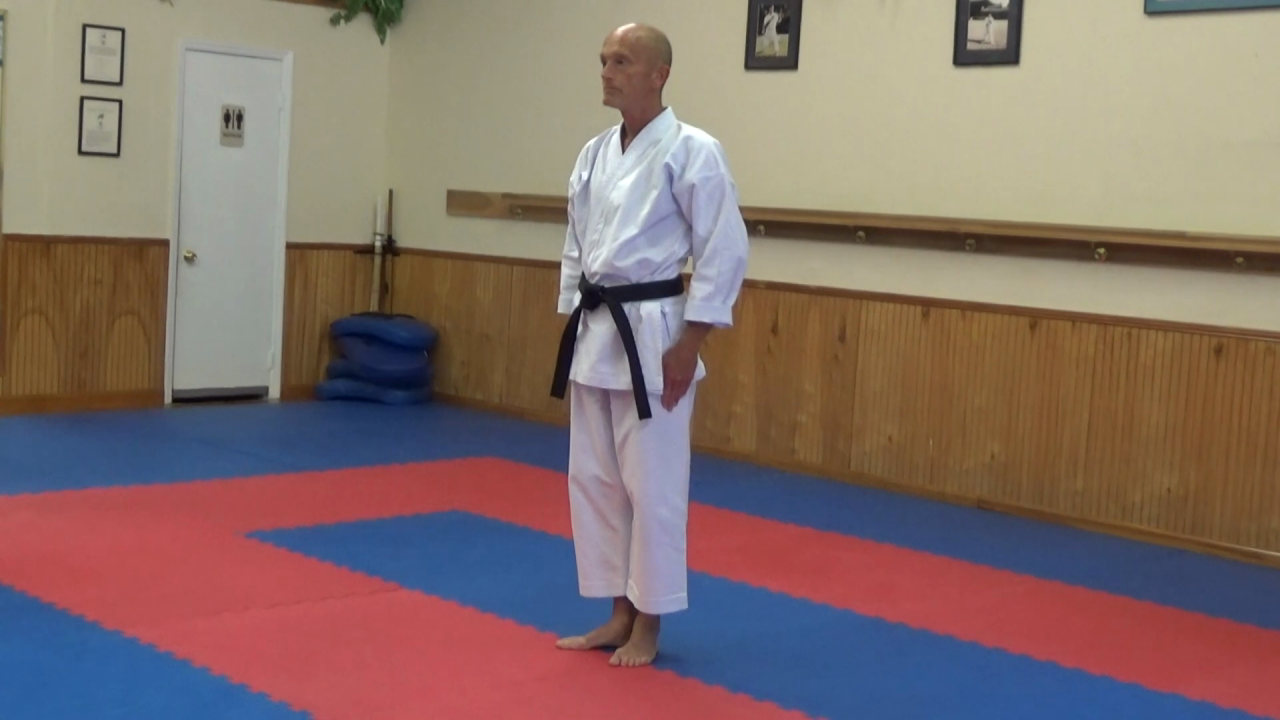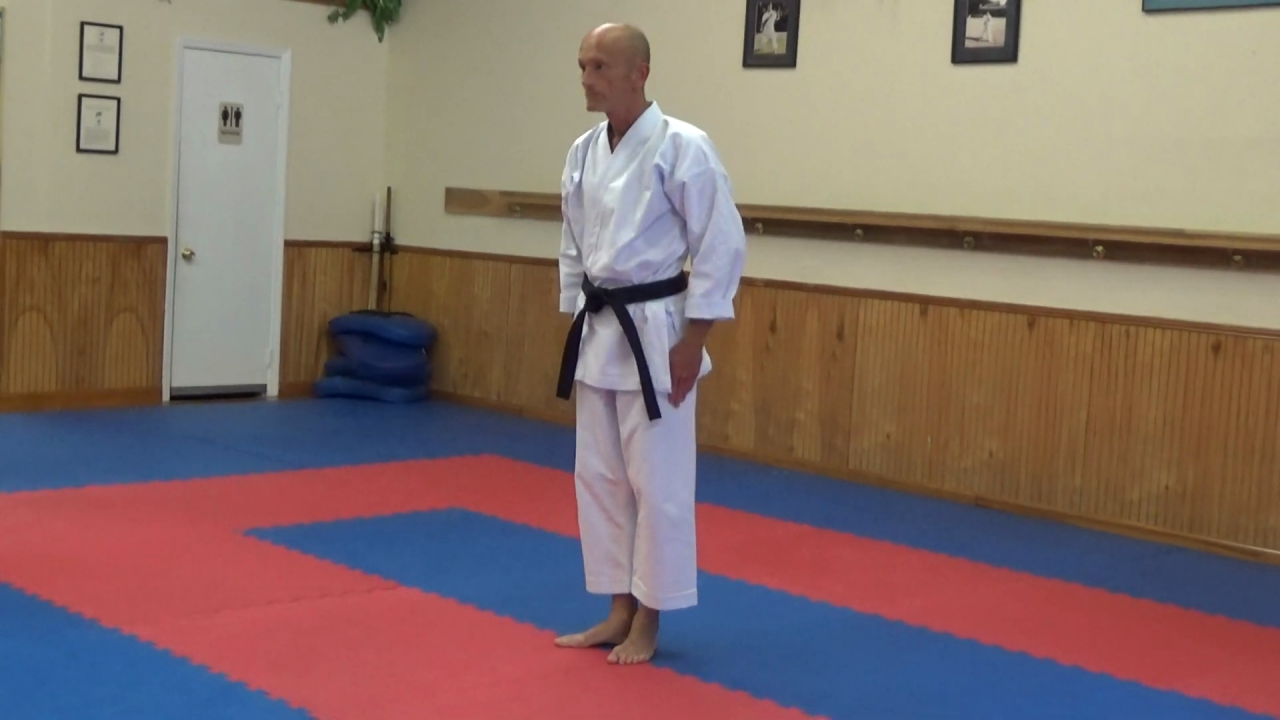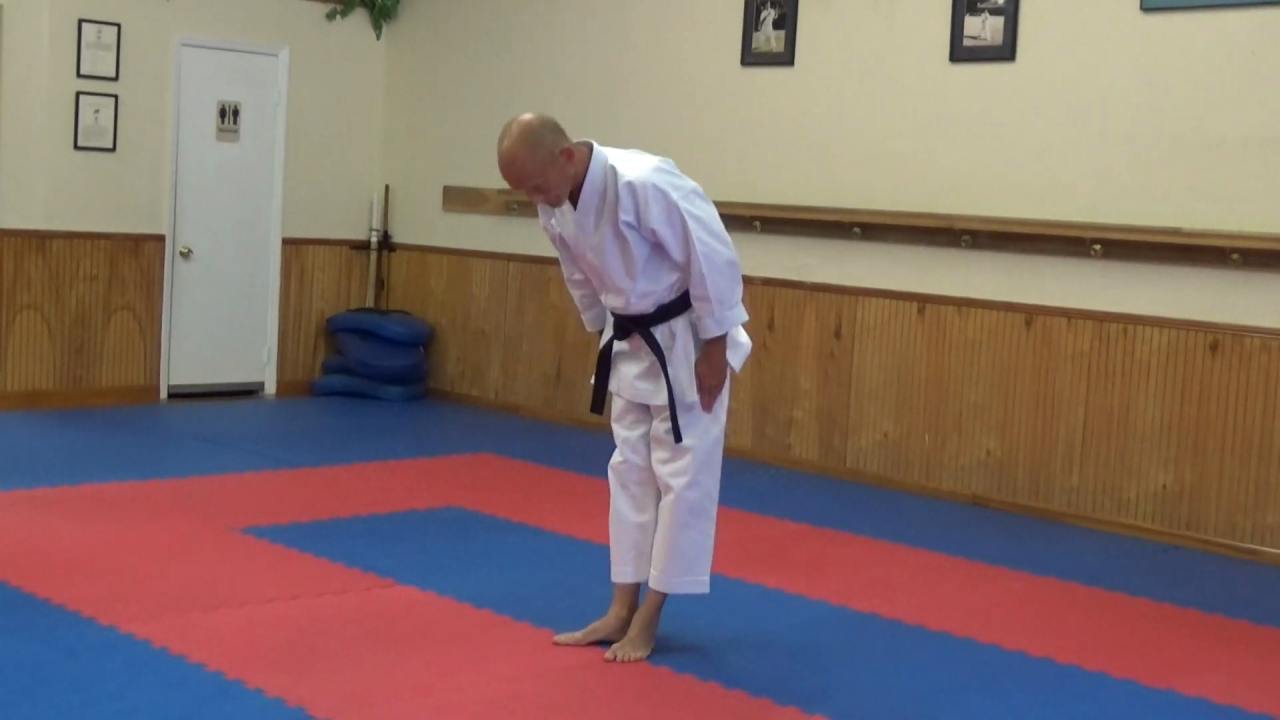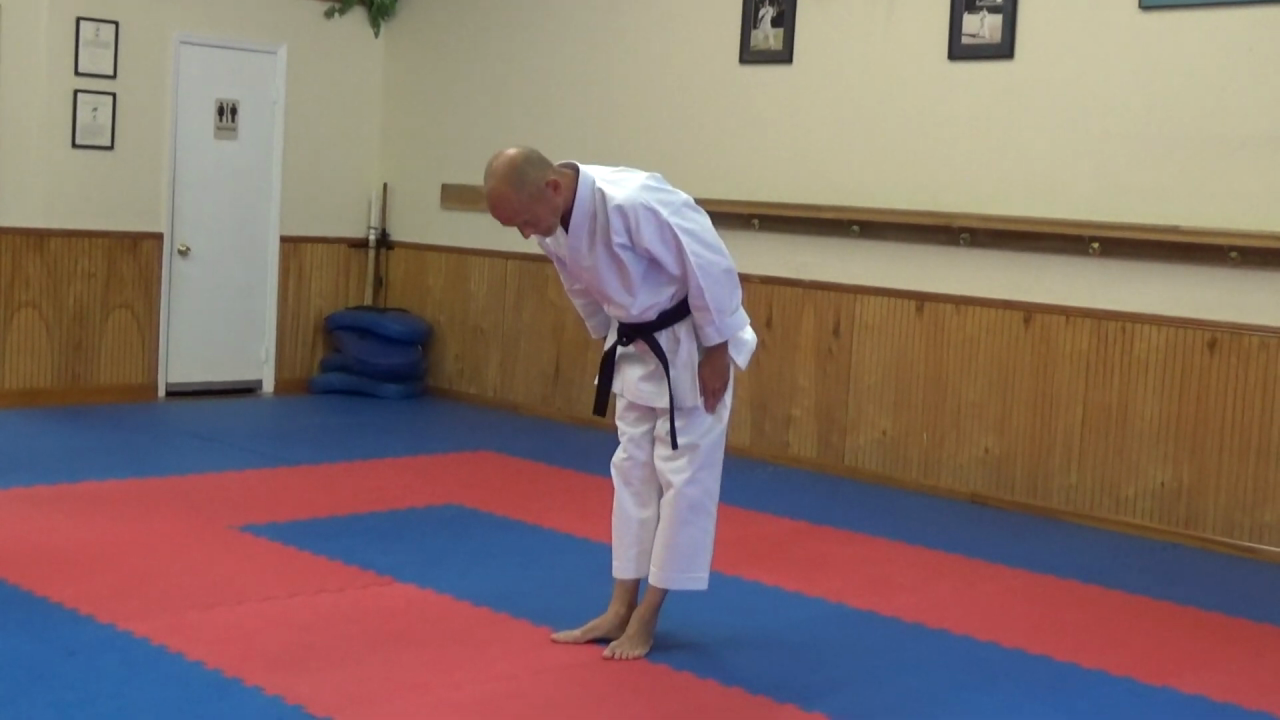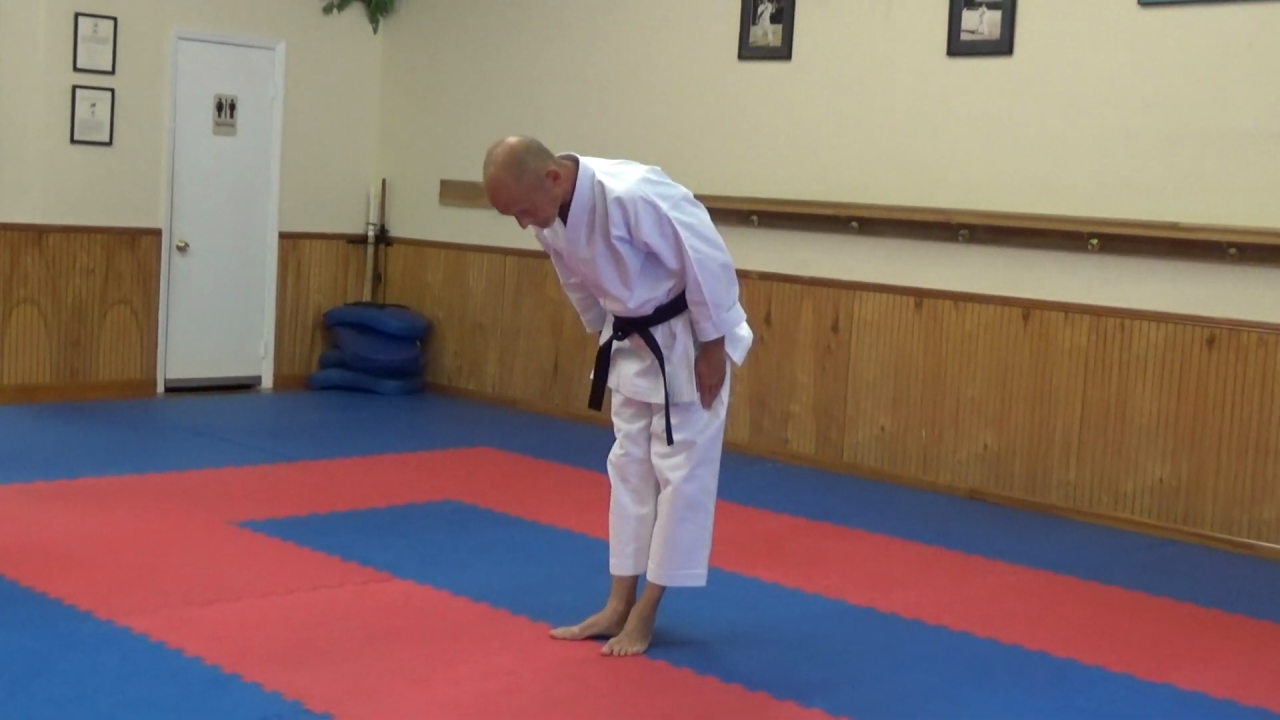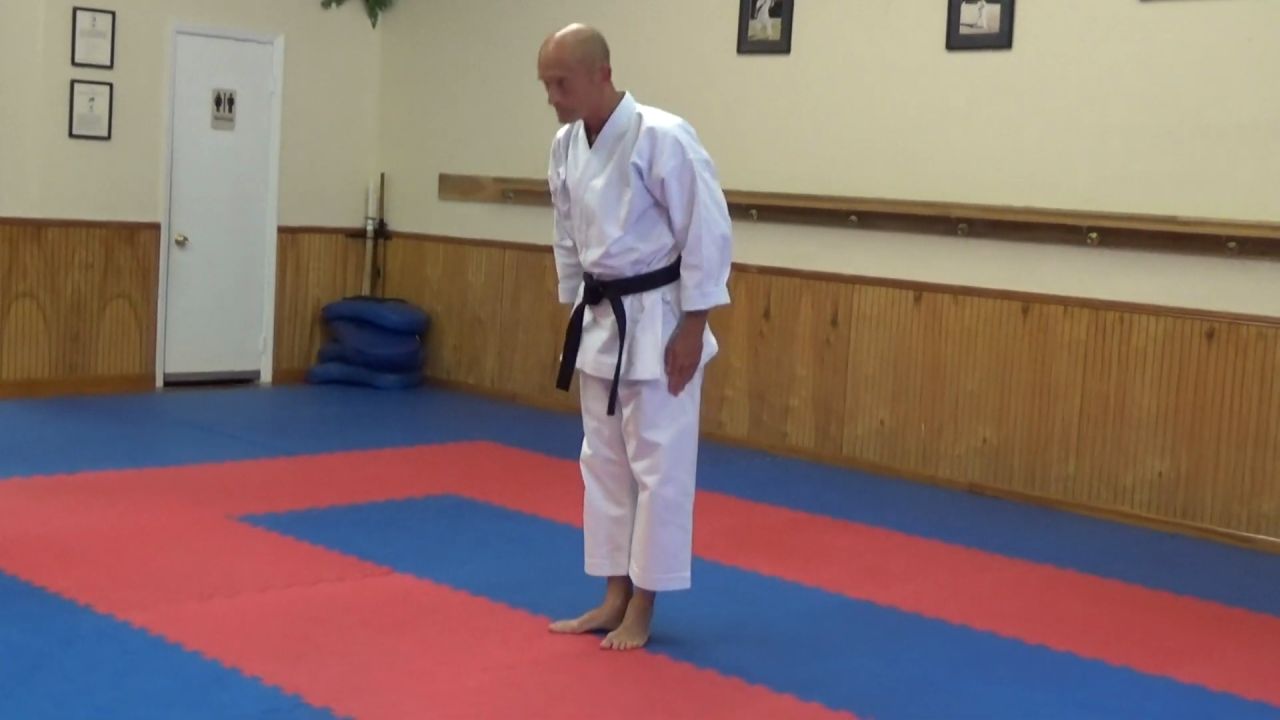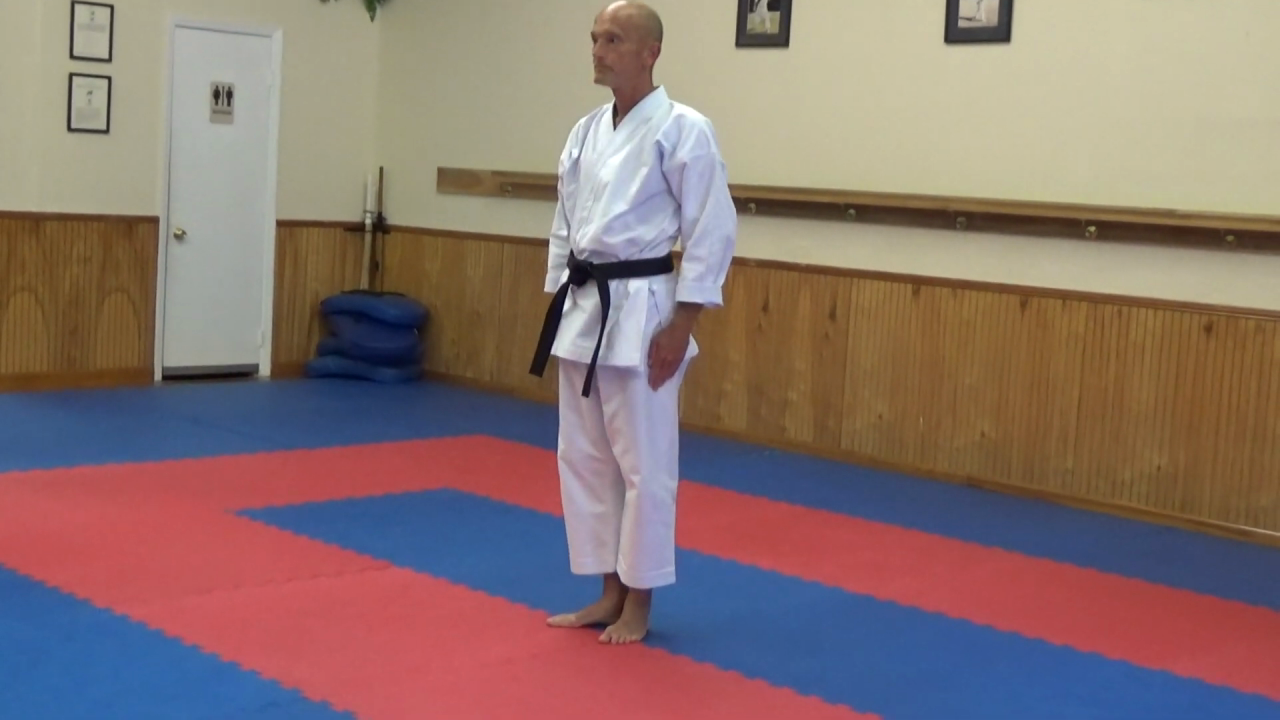
dt=0.7s
person 1, frame 1
left shoulder: (693, 151)
right shoulder: (594, 153)
left elbow: (724, 253)
left wrist: (689, 344)
right wrist: (574, 327)
left hip: (652, 333)
right hip: (593, 332)
left knee: (652, 484)
right knee: (593, 479)
left ankle: (648, 623)
right ankle: (619, 614)
person 1, frame 2
left shoulder: (683, 147)
right shoulder: (582, 152)
left elbow: (721, 245)
left wrist: (692, 340)
right wrist: (577, 321)
left hip: (656, 332)
right hip: (598, 331)
left knee: (658, 482)
right knee: (599, 476)
left ankle: (647, 622)
right ankle: (619, 611)
person 1, frame 3
left shoulder: (645, 183)
right shoulder: (555, 202)
left elbow: (714, 260)
left wrist: (713, 349)
right wrist: (609, 340)
left hip: (685, 341)
right hip: (632, 344)
left knee: (682, 474)
right knee: (630, 471)
left ankle: (648, 618)
right ankle: (621, 610)
person 1, frame 4
left shoulder: (632, 202)
right shoulder: (551, 222)
left elbow: (710, 266)
left wrist: (715, 352)
right wrist: (614, 345)
left hip: (693, 340)
right hip: (638, 344)
left knee: (683, 473)
right knee: (633, 470)
left ankle: (646, 617)
right ankle: (620, 609)
person 1, frame 5
left shoulder: (632, 194)
right shoulder: (551, 211)
left elbow: (707, 262)
left wrist: (711, 348)
right wrist: (609, 339)
left hip: (687, 337)
right hip: (634, 340)
left knee: (680, 469)
right knee: (629, 467)
left ankle: (644, 612)
right ankle: (619, 604)
person 1, frame 6
left shoulder: (663, 137)
right shoulder: (565, 146)
left elbow: (707, 234)
left wrist: (692, 330)
right wrist: (579, 313)
left hip: (657, 319)
right hip: (600, 320)
left knee: (658, 465)
right knee: (603, 462)
left ankle: (641, 608)
right ankle: (613, 598)
person 1, frame 7
left shoulder: (684, 129)
right shoulder: (585, 131)
left elbow: (713, 232)
left wrist: (681, 326)
right wrist: (561, 303)
left hip: (640, 309)
right hip: (581, 308)
left knee: (642, 462)
right knee: (583, 457)
left ankle: (638, 602)
right ankle: (609, 592)
